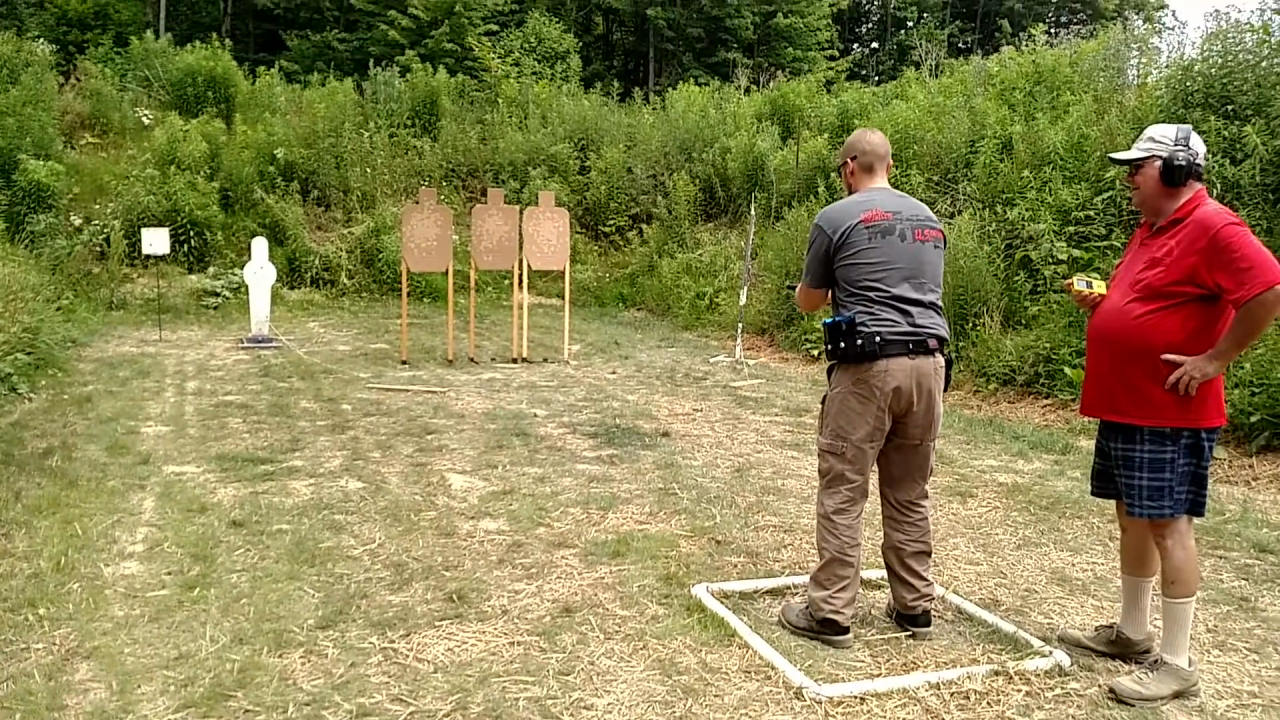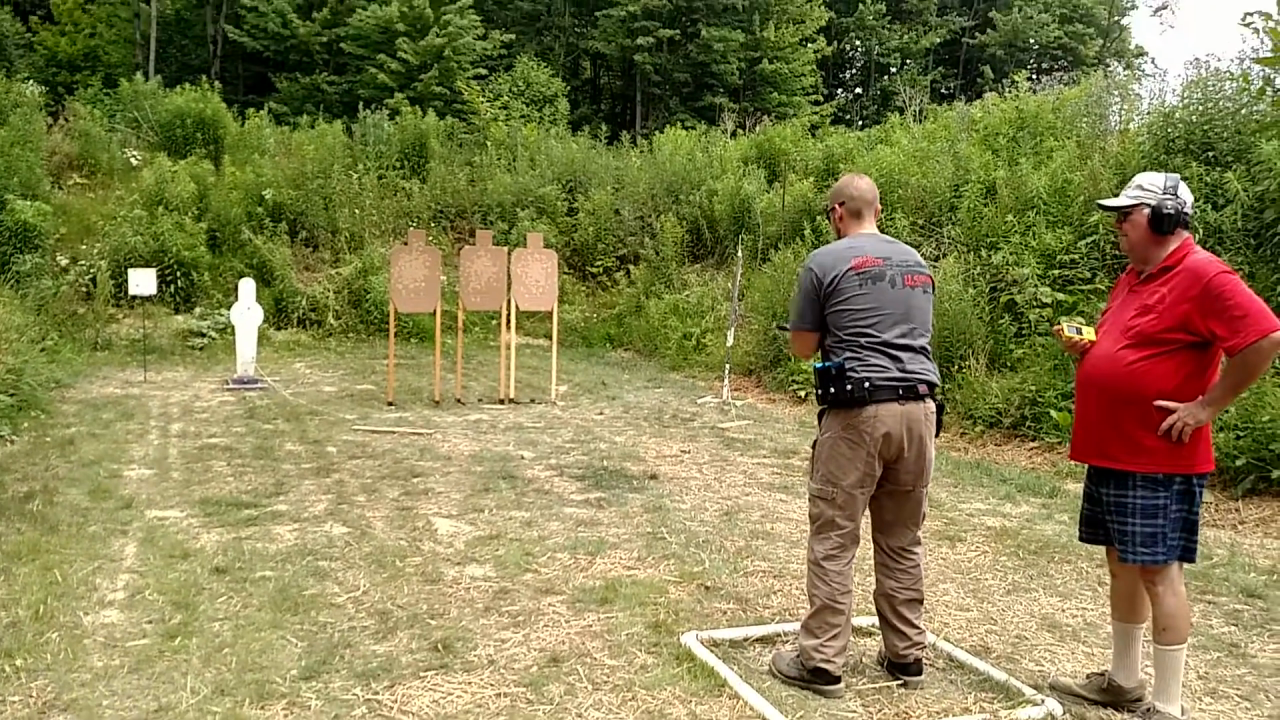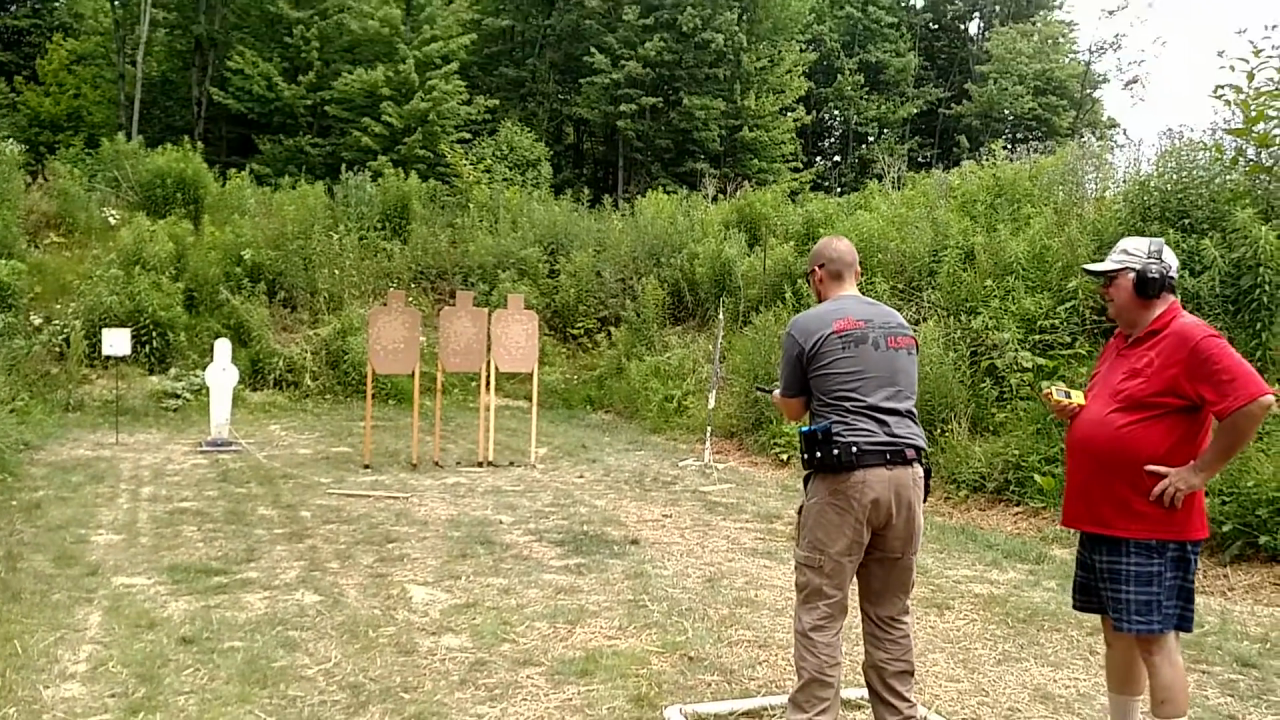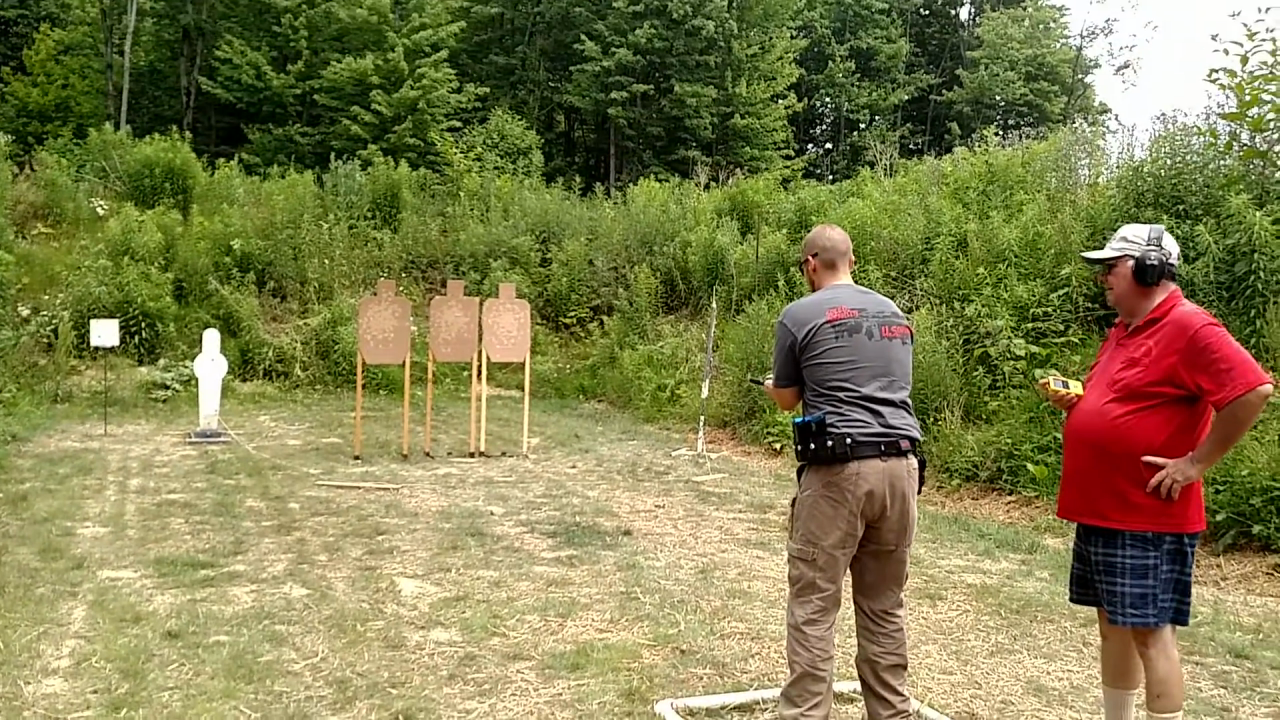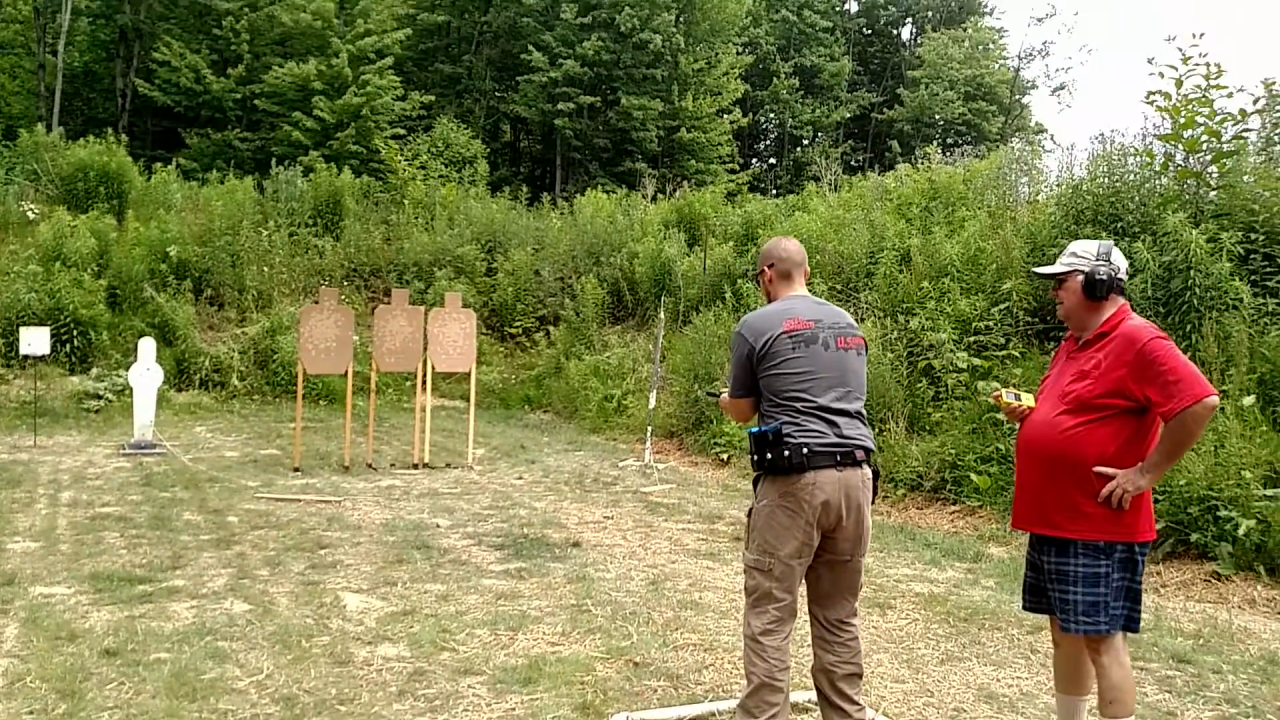
dt=0.4s
person 1, frame 1
left shoulder: (1212, 227)
right shoulder: (1150, 229)
left wrist: (1214, 360)
right wrist: (1099, 303)
left hip: (1169, 413)
right hip: (1124, 406)
left knee: (1168, 524)
right knee: (1132, 518)
left ankle: (1176, 662)
right ankle: (1130, 632)
person 1, frame 2
left shoulder: (1202, 275)
right shoulder: (1132, 277)
left wrist: (1207, 406)
right wrist: (1086, 349)
left hip: (1158, 460)
right hip: (1112, 454)
left knee: (1158, 570)
right knee: (1121, 563)
person 1, frame 3
left shoulder: (1190, 339)
right shoulder: (1120, 342)
left wrist: (1199, 471)
right wrist: (1075, 413)
left hip: (1151, 528)
right hip: (1103, 520)
left knee: (1153, 640)
right knee: (1117, 634)
person 1, frame 4
left shoulder: (1190, 328)
right shoulder: (1122, 330)
left elbow: (1254, 390)
left wrist: (1196, 462)
right wrist: (1074, 401)
left hip: (1148, 519)
right hip: (1100, 511)
left knee: (1150, 632)
right knee: (1113, 626)
person 1, frame 5
left shoulder: (1138, 341)
right shoulder: (1073, 344)
left elbow: (1200, 402)
left wrist: (1145, 473)
right wrist: (1026, 413)
left hip: (1099, 528)
right hip: (1053, 522)
left knee: (1101, 639)
right knee: (1065, 634)
person 2, frame 1
left shoulder: (835, 218)
right shoulder: (929, 218)
left elbow: (809, 302)
left wrist: (835, 291)
left hip: (868, 367)
right hip: (927, 364)
left knee: (842, 494)
right knee: (910, 494)
left ankle: (830, 612)
right ankle: (914, 606)
person 2, frame 2
left shoulder: (824, 262)
right shoulder: (917, 263)
left elbow: (803, 347)
left wrist: (832, 335)
left hip: (858, 413)
right hip: (918, 409)
left knee: (833, 541)
right knee: (902, 541)
left ankle: (821, 662)
right ankle: (906, 654)
person 2, frame 3
left shoulder: (806, 326)
right shoulder: (899, 324)
left elbow: (792, 411)
left wrist: (781, 397)
left hip: (846, 479)
right hip: (906, 475)
left knee: (820, 611)
right knee: (890, 611)
person 2, frame 4
left shoulder: (799, 315)
right shoulder: (894, 313)
left elbow: (786, 400)
left wrist: (773, 385)
left hip: (839, 471)
right hip: (900, 466)
left knee: (813, 604)
right knee: (884, 604)
person 2, frame 5
left shoulder: (756, 326)
right shoulder: (848, 324)
left elbow: (742, 412)
left wrist: (728, 401)
left hip: (795, 482)
right hip: (854, 477)
left knee: (769, 615)
right knee: (839, 614)
